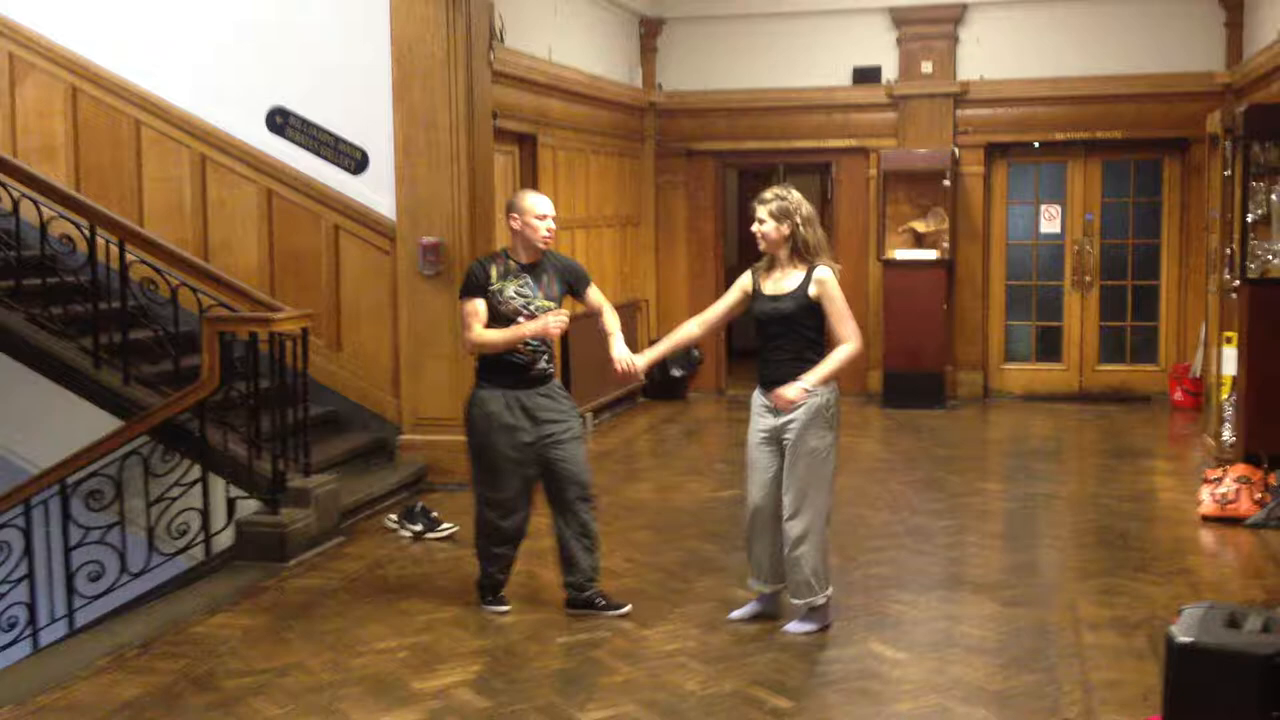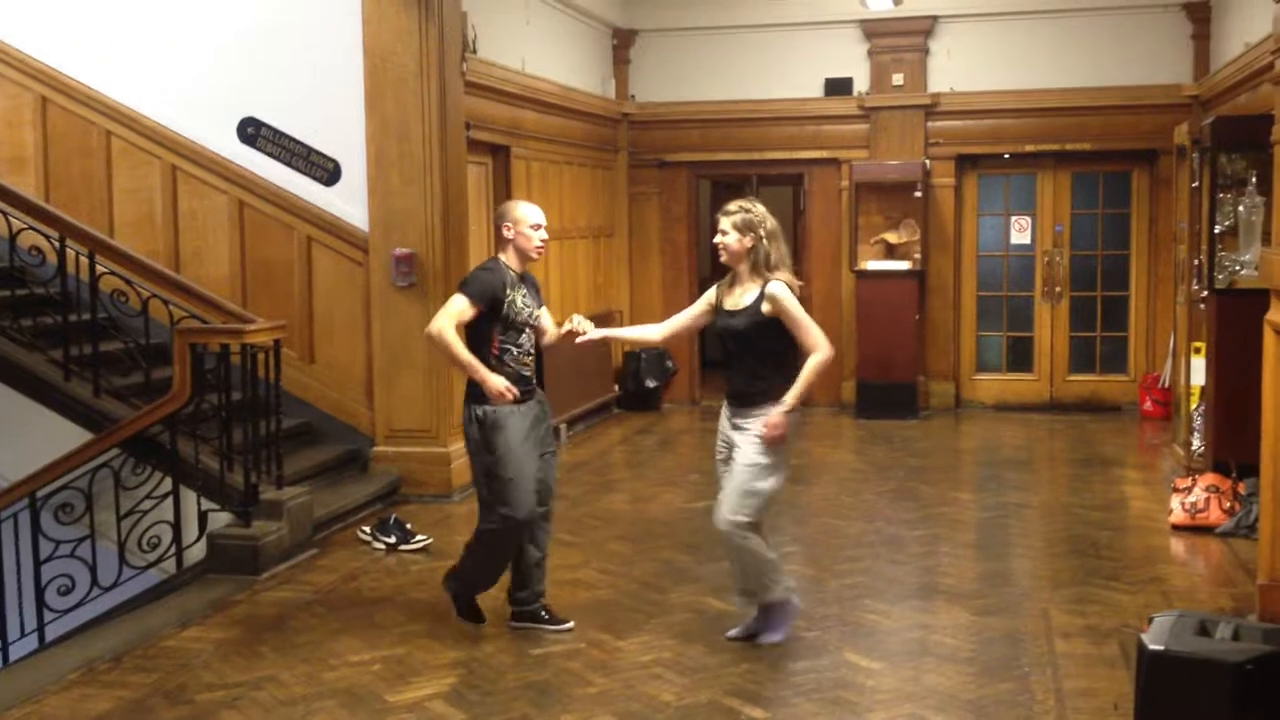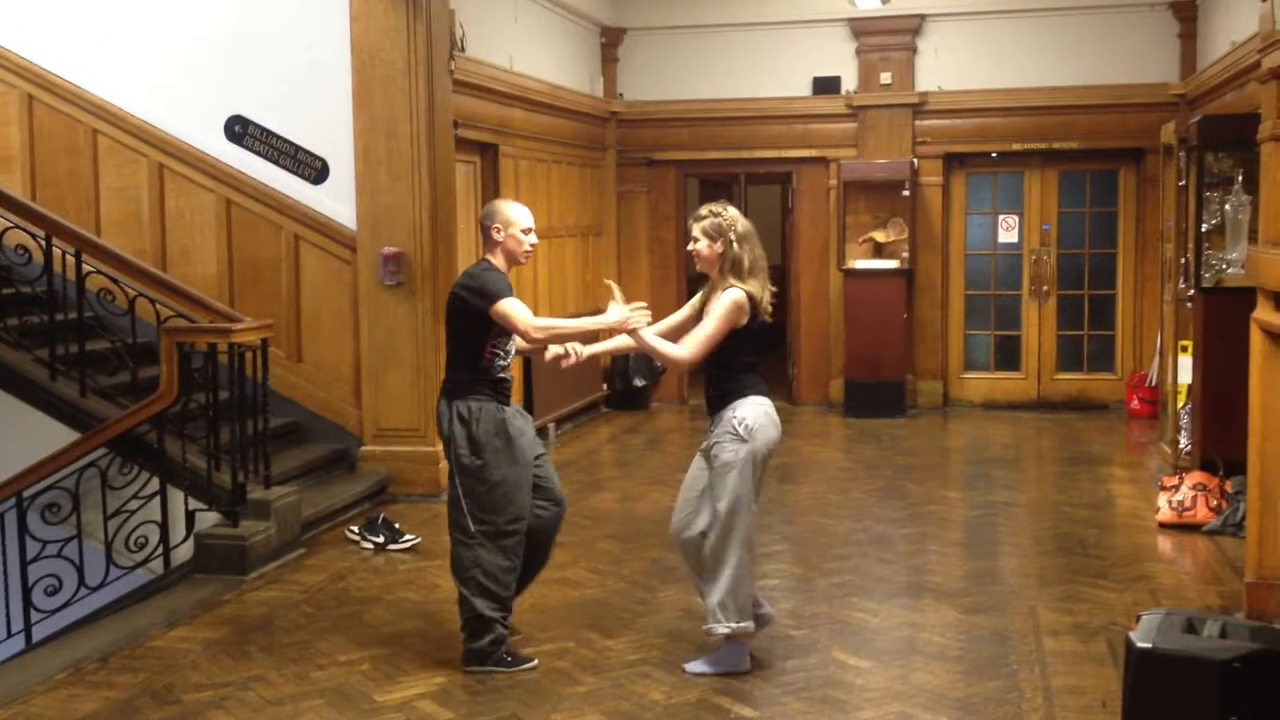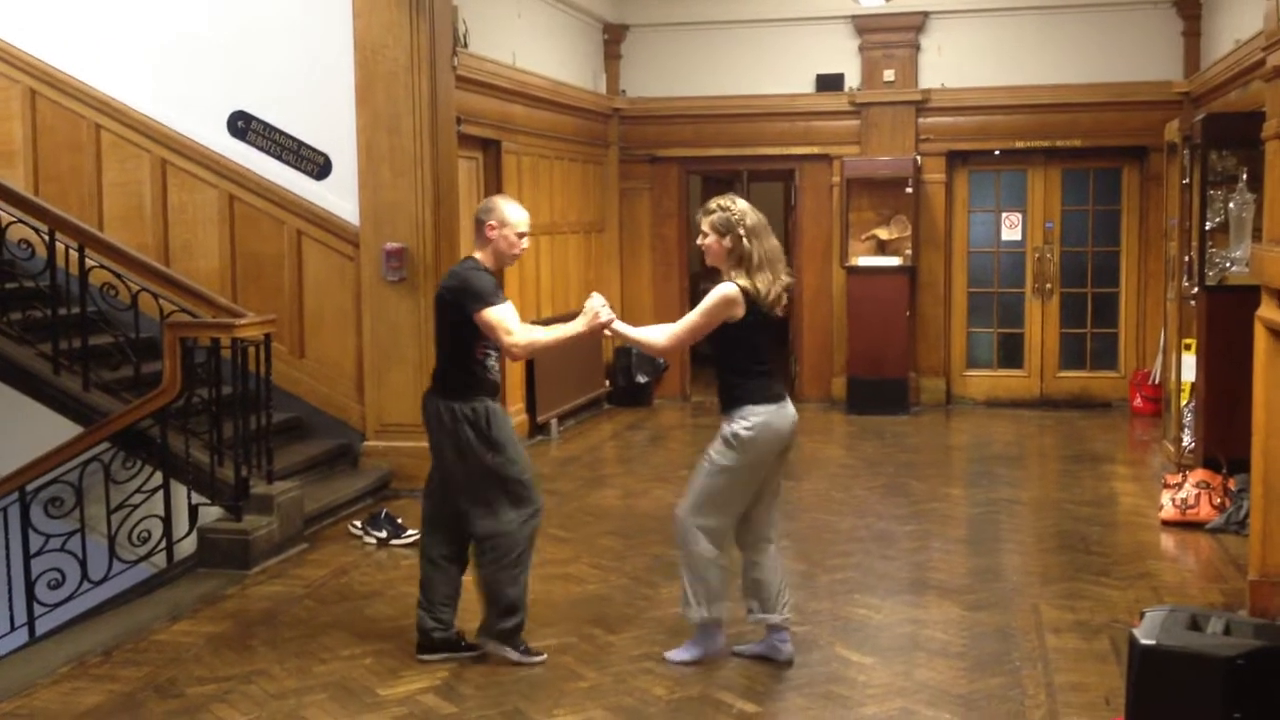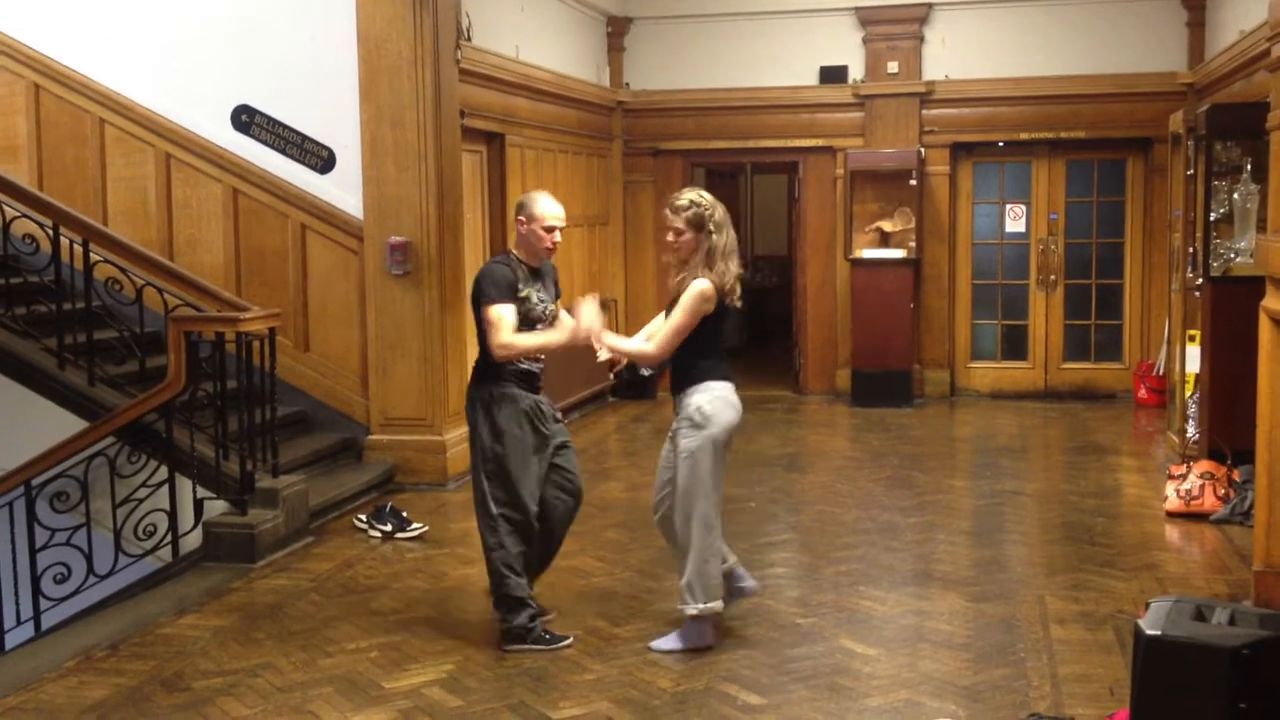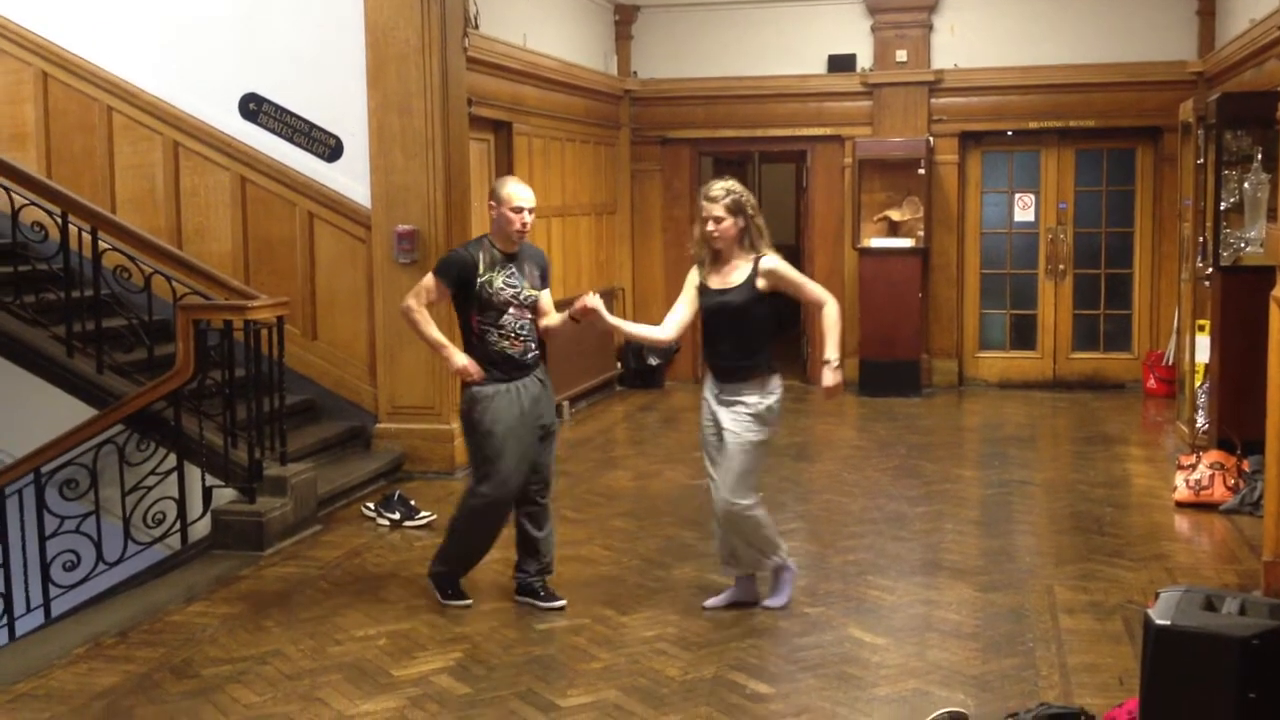
dt=0.5s
person 1, frame 1
left shoulder: (819, 277)
right shoulder: (755, 278)
left elbow: (851, 344)
right elbow: (705, 323)
left wrist: (806, 385)
right wrist: (650, 355)
left hip: (810, 403)
right hip: (767, 401)
left knee: (803, 510)
right knee: (761, 503)
left ankle: (813, 605)
right ankle: (769, 592)
person 1, frame 2
left shoulder: (775, 291)
right shoulder: (721, 292)
left elbow: (822, 352)
right elbow: (664, 332)
left wrist: (786, 409)
right wrist: (604, 332)
left hip: (768, 422)
right hip: (732, 417)
left knee: (732, 519)
right knee: (738, 522)
left ankle: (779, 600)
right ankle: (764, 609)
person 1, frame 3
left shoulder: (735, 297)
right shoulder: (710, 295)
left elbow: (681, 356)
right elbow: (657, 332)
left wrist: (627, 325)
right wrist: (589, 350)
left hip: (746, 421)
right hip: (729, 423)
left knee: (728, 533)
right knee: (688, 526)
left ankle: (734, 647)
right ankle: (749, 608)
person 1, frame 4
left shoulder: (730, 294)
right shoulder: (756, 289)
left elbow: (668, 344)
right elbow: (680, 328)
left wrist: (614, 325)
right wrist: (618, 326)
left hip: (751, 422)
right hip: (775, 415)
left knee: (696, 520)
right knee: (757, 531)
left ankle: (708, 630)
right ankle: (777, 634)
person 1, frame 5
left shoulder: (706, 287)
right shoulder: (692, 278)
left elbow: (655, 352)
right elbow: (667, 323)
left wrist: (603, 339)
right wrist: (618, 343)
left hip: (707, 403)
right hip: (692, 403)
left knee: (695, 513)
right knee: (666, 507)
left ankle: (699, 624)
right ankle: (729, 576)
person 1, frame 6
left shoulder: (766, 267)
right shoulder: (700, 272)
left elbow: (828, 304)
right elbow: (668, 332)
left wrist: (830, 361)
right wrist: (610, 320)
left hip: (754, 394)
right hip: (715, 391)
left knee: (734, 499)
right knee: (726, 495)
left ankle: (780, 565)
right ankle: (744, 580)
person 2, frame 1
left shoulder: (560, 267)
right shoulder: (484, 272)
left elbow: (602, 306)
right elbow: (472, 340)
left wrist: (617, 343)
right wrist: (531, 330)
left hip: (547, 395)
right hip: (499, 400)
left knee: (575, 488)
right knee: (503, 498)
left ankle: (582, 591)
right ankle: (492, 585)
person 2, frame 2
left shoulder: (527, 282)
right shoulder: (487, 279)
left elbow: (545, 335)
right elbow: (438, 329)
left wrist: (571, 325)
right wrist: (483, 377)
left hip: (531, 404)
right hip: (495, 411)
left knee: (536, 507)
right knee: (511, 509)
left ankle: (527, 604)
right ankle: (463, 584)
person 2, frame 3
left shoulder: (495, 282)
right shoulder: (479, 282)
right elbow: (534, 330)
left wrist: (552, 345)
right wrist: (609, 321)
left hip: (496, 411)
right hip: (473, 414)
left knee: (545, 505)
right knee: (487, 526)
left ankle: (488, 613)
right ankle: (483, 643)
person 2, frame 4
left shoulder: (481, 280)
right shoulder: (470, 281)
left elbow: (510, 336)
right elbow: (515, 344)
left wrist: (573, 326)
right wrist: (580, 327)
left hip: (455, 408)
right hip: (468, 411)
left knee: (449, 521)
right knee: (515, 511)
left ankle: (435, 633)
right ankle: (502, 628)
person 2, frame 5
left shoulder: (547, 272)
right shoulder: (497, 275)
left elbow: (557, 320)
right elbow: (502, 344)
left wrist: (587, 334)
right wrist: (570, 333)
left hip: (532, 392)
right hip: (501, 398)
left knee: (566, 488)
right knee: (512, 509)
left ankle: (514, 590)
right ankle: (520, 623)
person 2, frame 6
left shoulder: (536, 259)
right shoulder: (466, 259)
right elbow: (412, 305)
left wrist: (572, 314)
right wrist: (449, 351)
left hip: (534, 381)
right hip: (491, 388)
left knee: (536, 485)
right knee: (496, 487)
left ankle: (531, 578)
right ankle: (445, 572)
